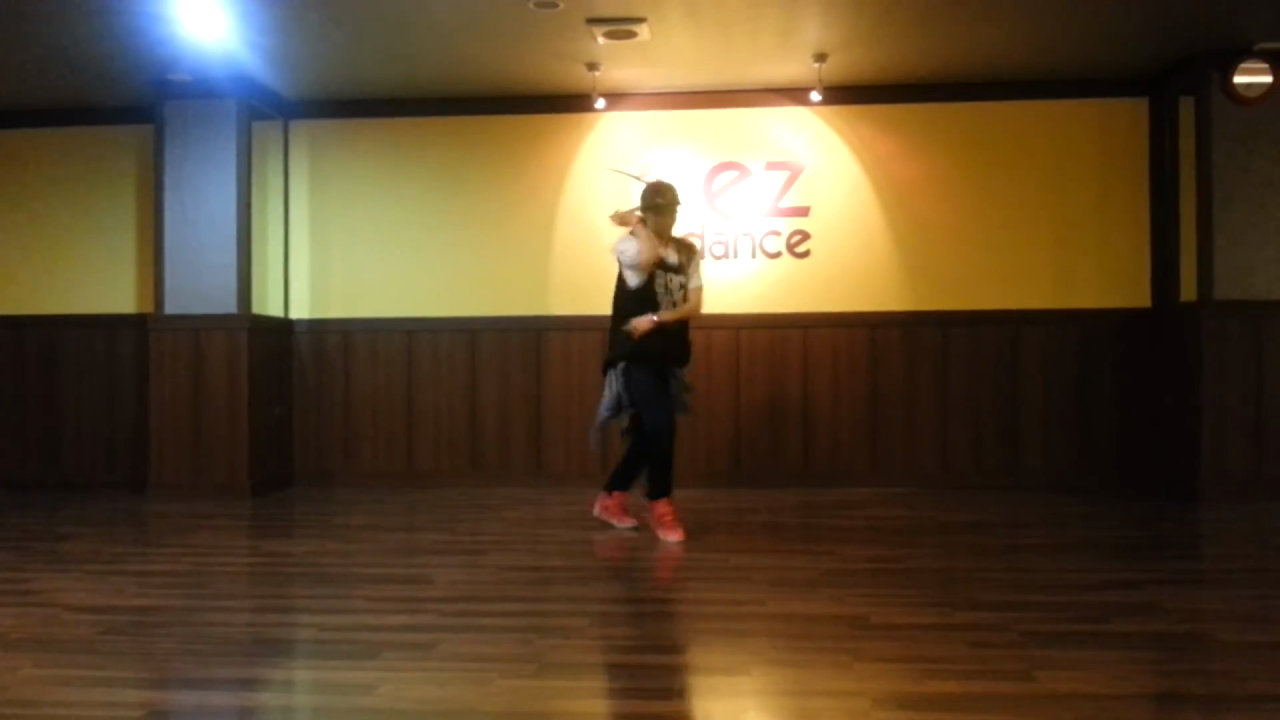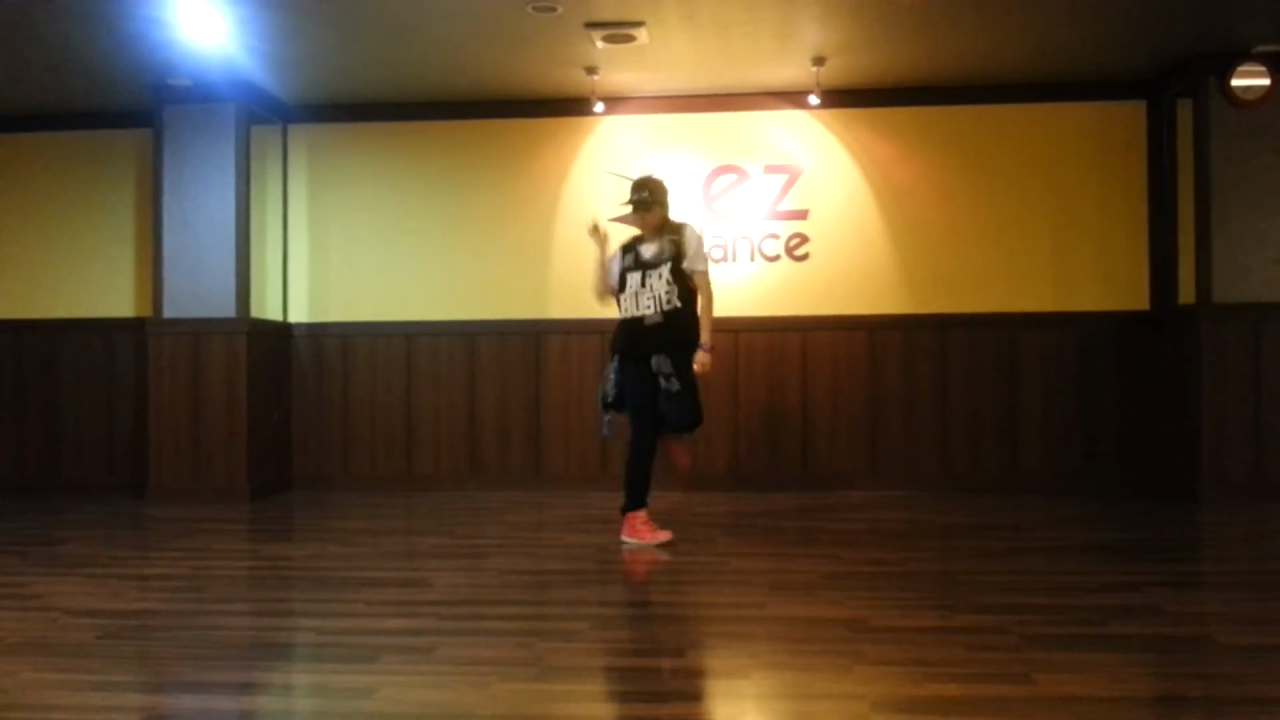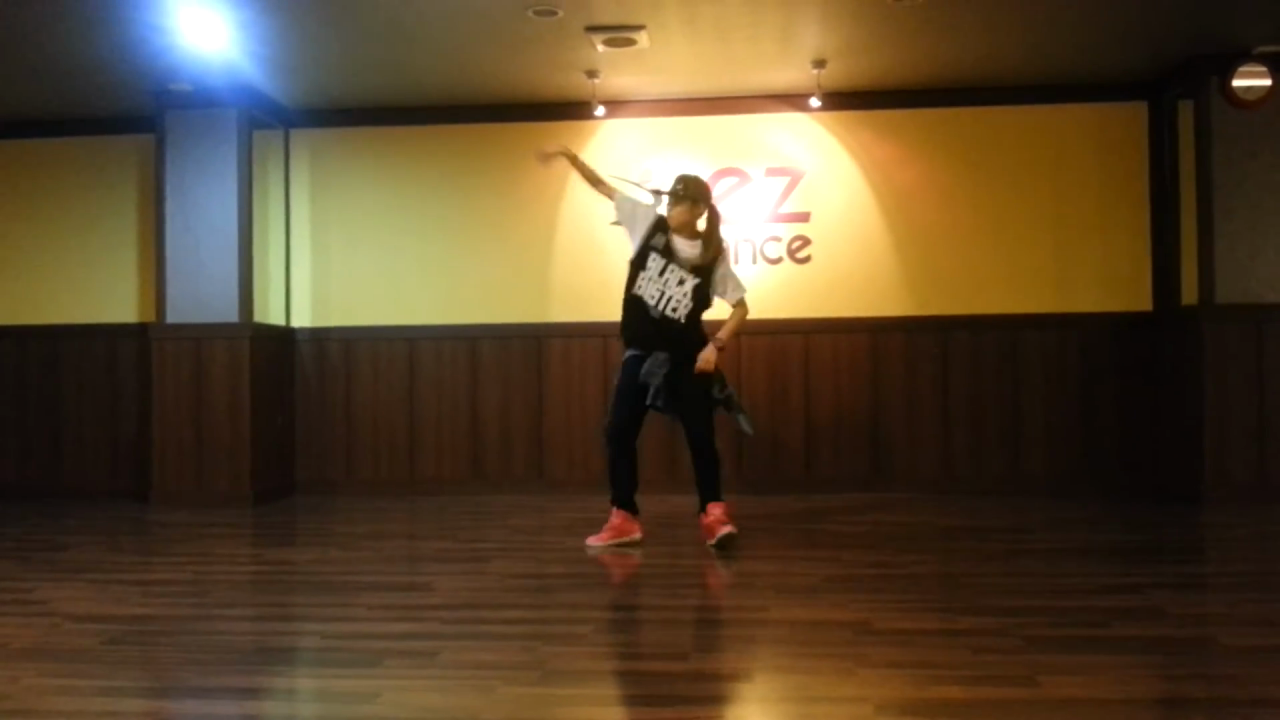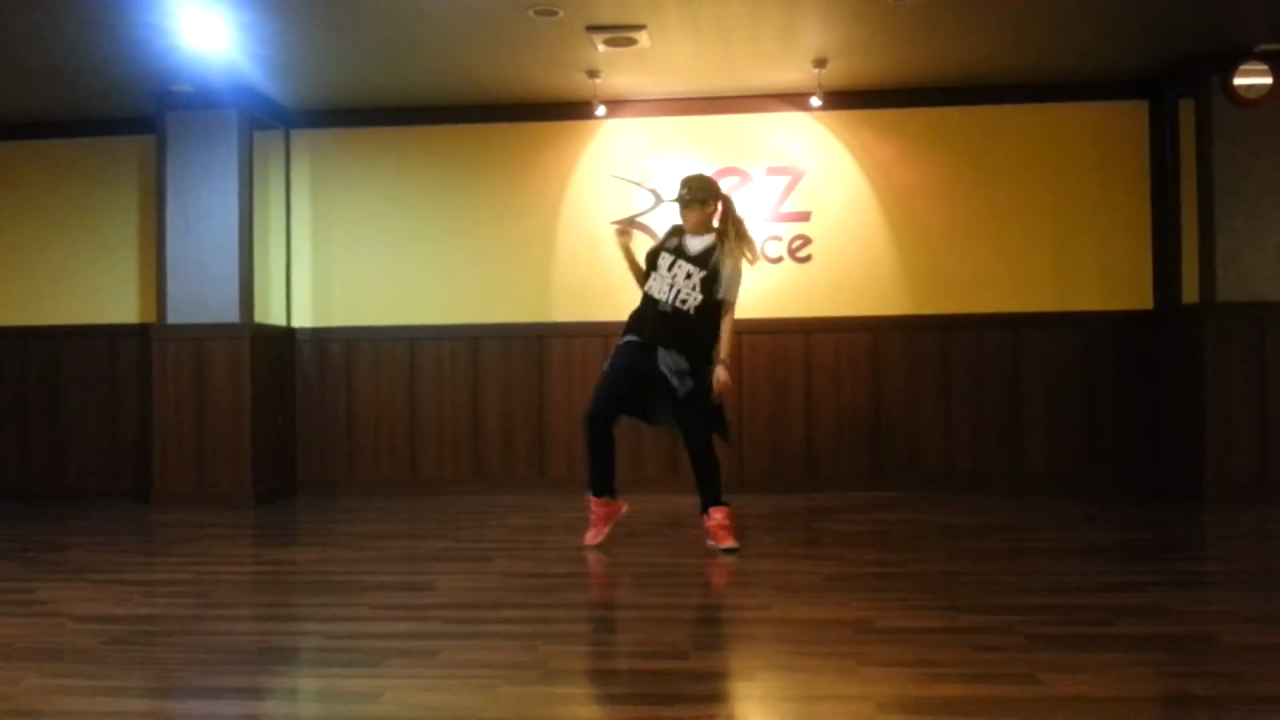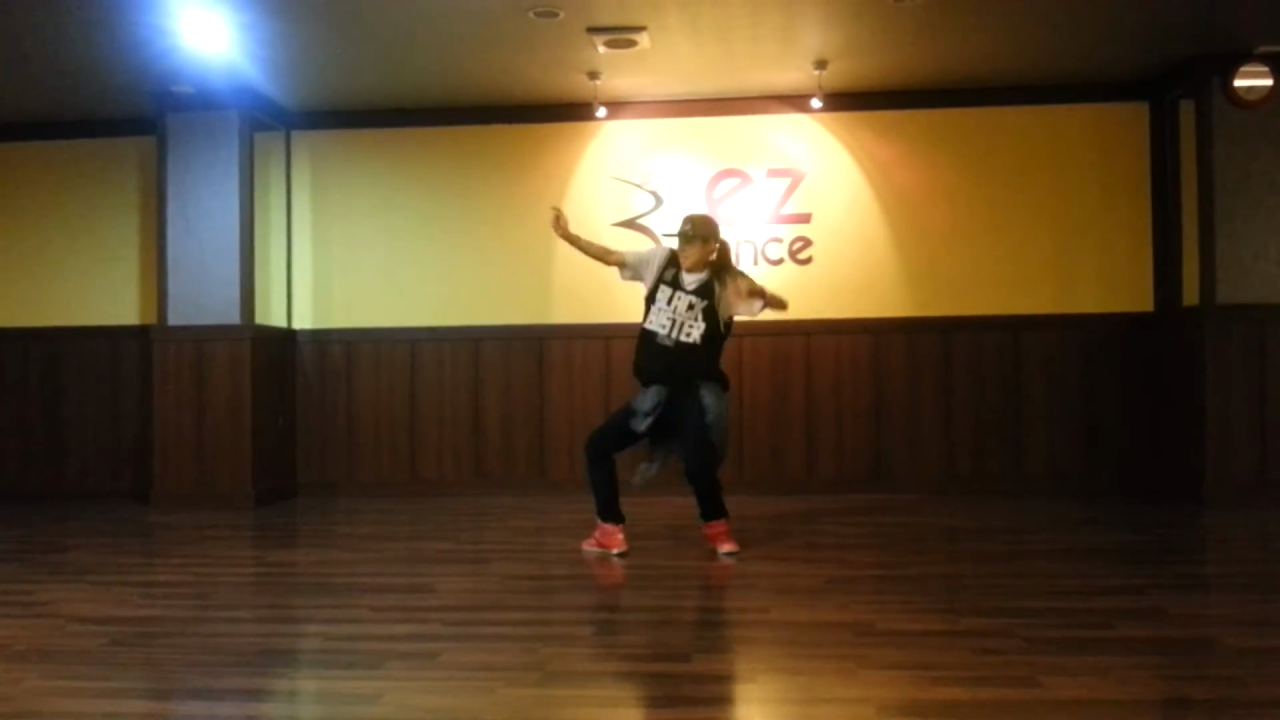
dt=0.3s
person 1, frame 1
left shoulder: (688, 253)
right shoulder: (629, 246)
left elbow: (694, 305)
right elbow: (647, 258)
left wrist: (655, 319)
right wrist: (634, 224)
left hip: (665, 359)
right hip: (634, 358)
left knee: (649, 437)
right knee: (660, 427)
left ankle: (611, 500)
right ankle: (661, 507)
person 1, frame 2
left shoulder: (685, 238)
right shoulder: (625, 252)
left elbow: (704, 291)
right elbow: (604, 296)
left wrist: (705, 345)
right wrist: (603, 254)
left hip: (677, 350)
right hip: (634, 353)
left knee: (687, 418)
right knee: (643, 433)
left ankle: (668, 430)
right ankle: (637, 519)
person 1, frame 3
left shoulder: (713, 256)
right shoulder: (650, 223)
left elbow: (741, 308)
right elbow: (605, 187)
left wrist: (716, 345)
right wrist: (568, 156)
left hip: (685, 358)
right hip: (641, 354)
left knee: (701, 437)
right knee: (620, 431)
left ankle: (714, 517)
right ankle: (624, 519)
person 1, frame 4
left shoulder: (725, 253)
right shoulder: (671, 237)
left elbow: (726, 314)
right elbow: (644, 279)
left wrist: (722, 362)
right wrist: (626, 248)
left hip: (686, 358)
right hip: (640, 345)
left knee: (698, 439)
right knee: (598, 417)
left ankle: (717, 520)
right ankle: (604, 504)
person 1, frame 5
left shoulder: (724, 284)
right shoulder: (662, 260)
left elbow: (778, 306)
right elbow: (612, 258)
left wrist: (760, 294)
right wrist: (567, 235)
left hip: (695, 391)
right hip: (653, 388)
left knee: (699, 464)
right knee: (598, 445)
left ankle: (716, 527)
right ankle: (610, 530)
